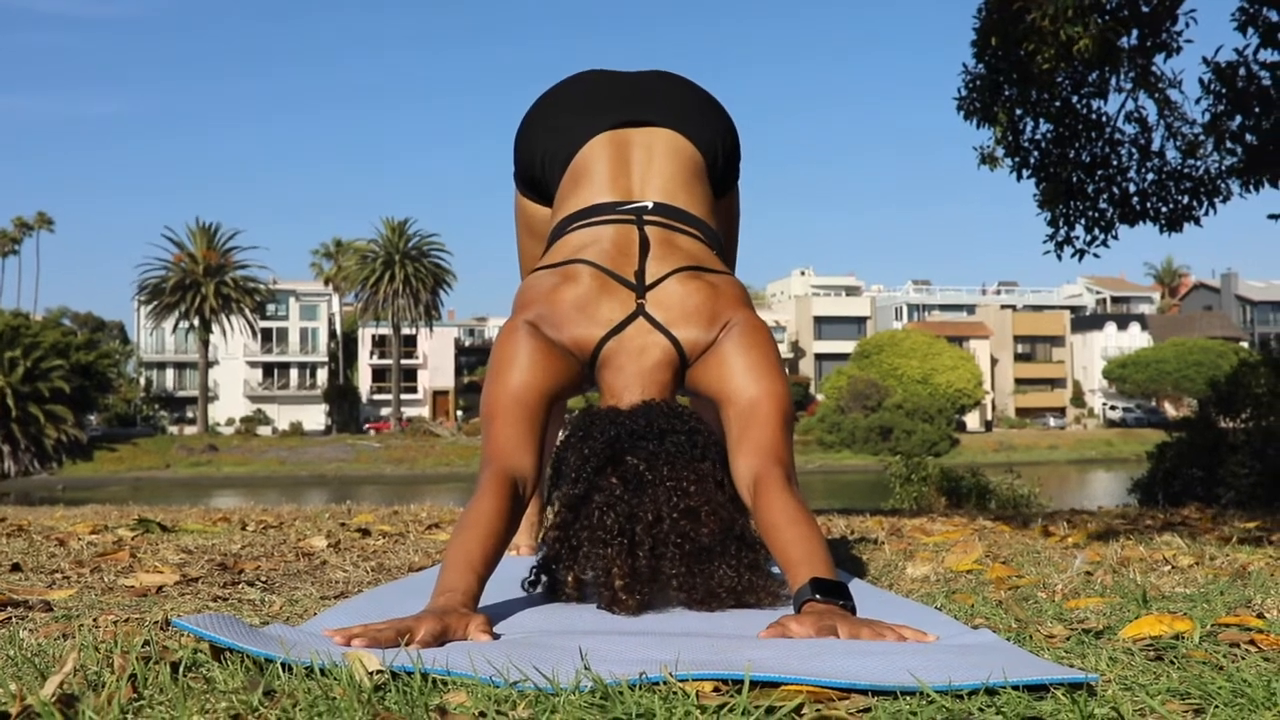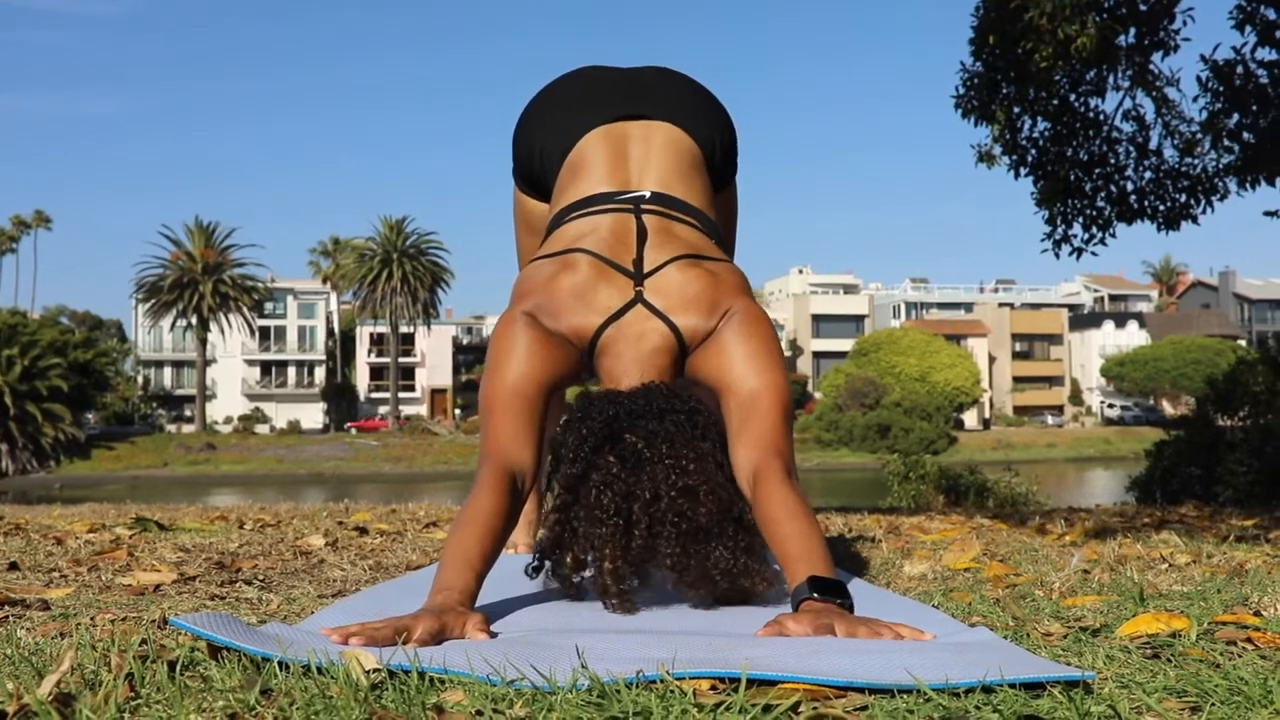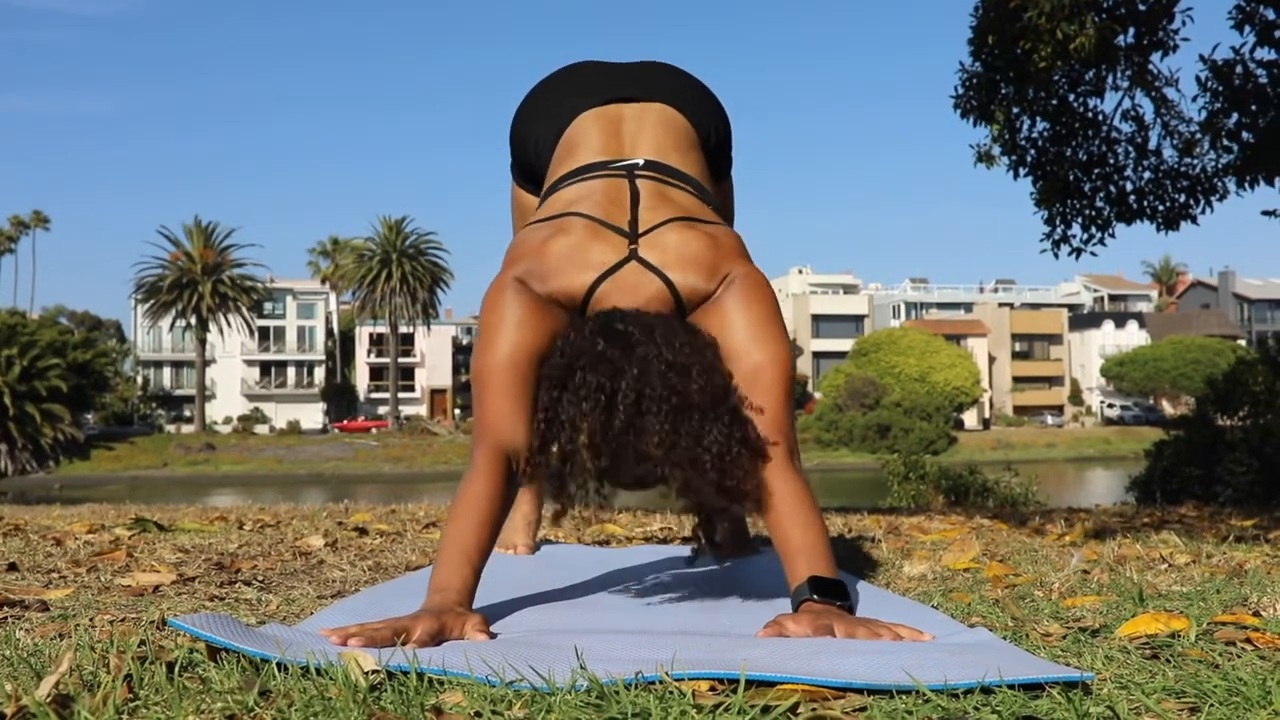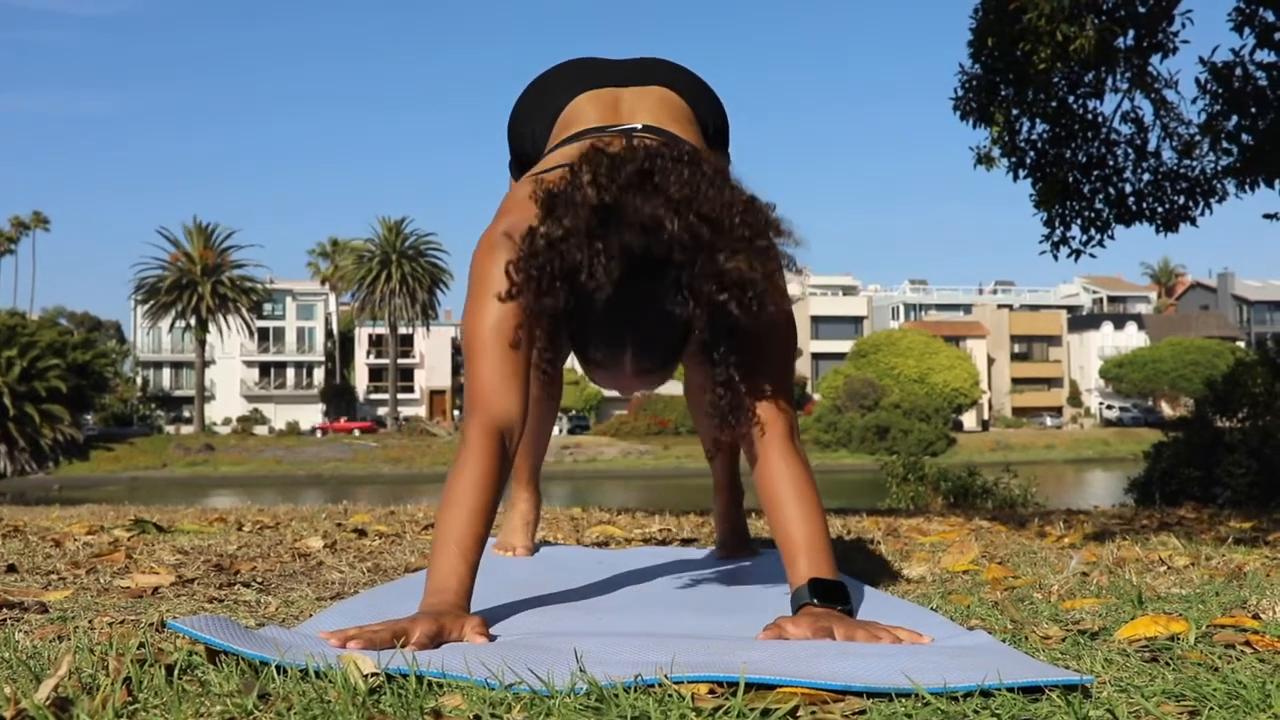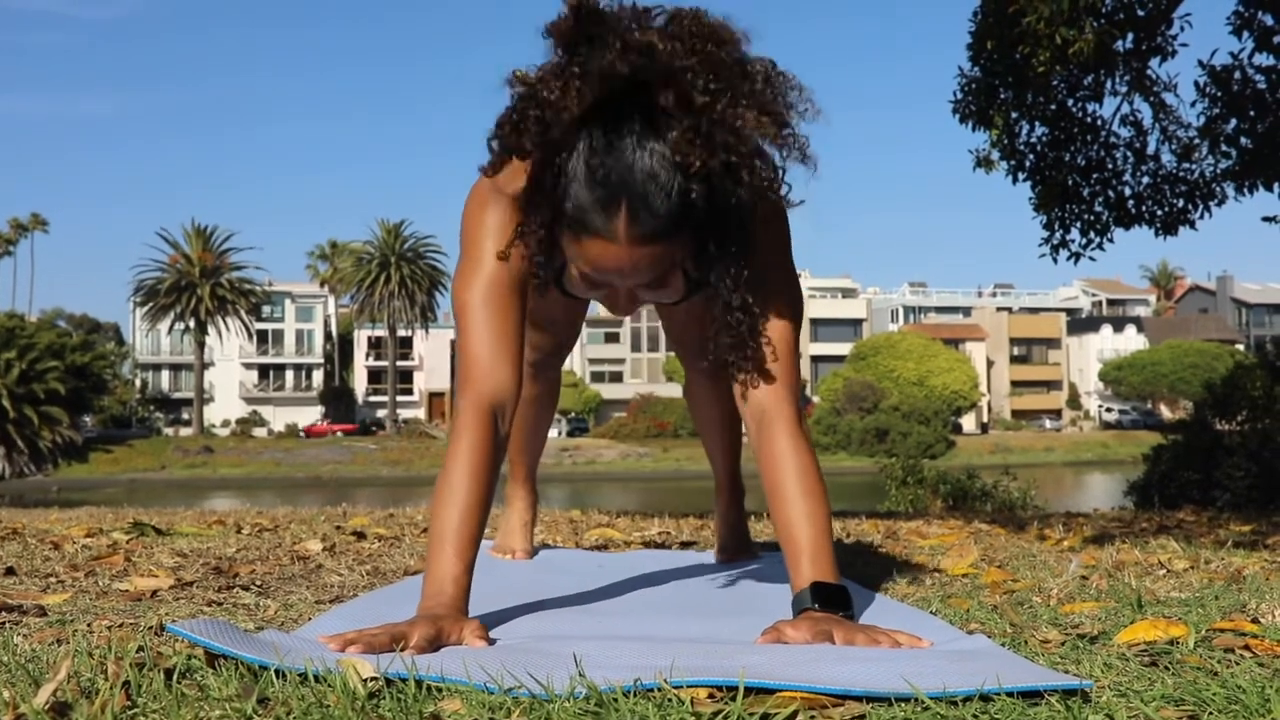
dt=0.3s
person 1, frame 1
left shoulder: (728, 339)
right shoulder: (541, 337)
left elbow: (769, 481)
right elbow: (503, 478)
left wrist: (823, 599)
left ankle: (722, 515)
right ankle: (535, 514)
person 1, frame 2
left shoulder: (727, 325)
right shoulder: (540, 325)
left elbow: (769, 472)
right elbow: (500, 472)
left wrist: (819, 596)
right wrist: (447, 603)
left ankle: (711, 512)
right ankle: (531, 506)
person 1, frame 3
left shoulder: (728, 291)
right shoulder: (531, 291)
left elbow: (773, 453)
right elbow: (495, 454)
left wrist: (822, 597)
right wrist: (444, 603)
left knee: (724, 368)
right knee: (531, 361)
left ankle: (725, 505)
right ankle: (530, 498)
person 1, frame 4
left shoulder: (733, 245)
right shoulder: (520, 238)
left elbow: (770, 422)
right elbow: (488, 427)
left wrist: (821, 598)
right wrist: (442, 605)
left knee: (718, 359)
right knee: (537, 351)
left ankle: (726, 499)
right ankle: (523, 497)
person 1, frame 5
left shoulder: (745, 209)
right shoulder: (510, 200)
left elbow: (773, 406)
right elbow: (482, 405)
left wrist: (821, 603)
right wrist: (441, 605)
left hip: (696, 189)
left knee: (711, 352)
right knee: (539, 350)
left ankle: (728, 499)
right ankle: (520, 495)
